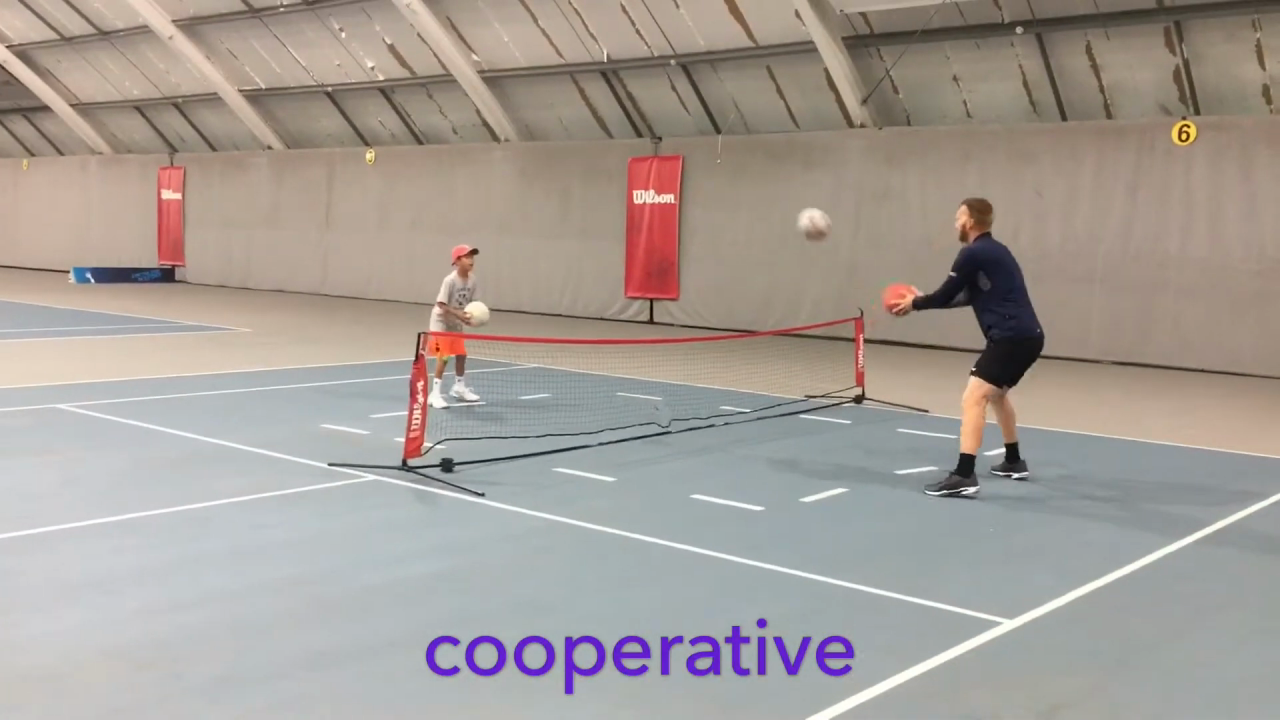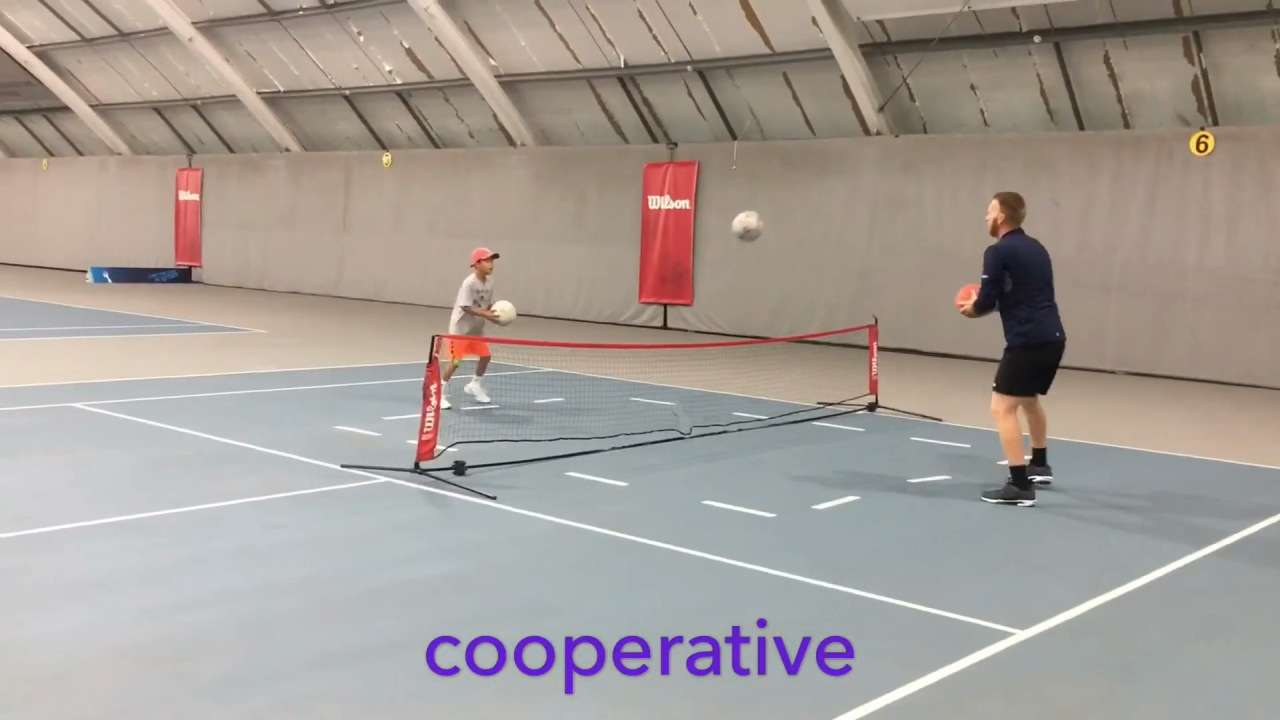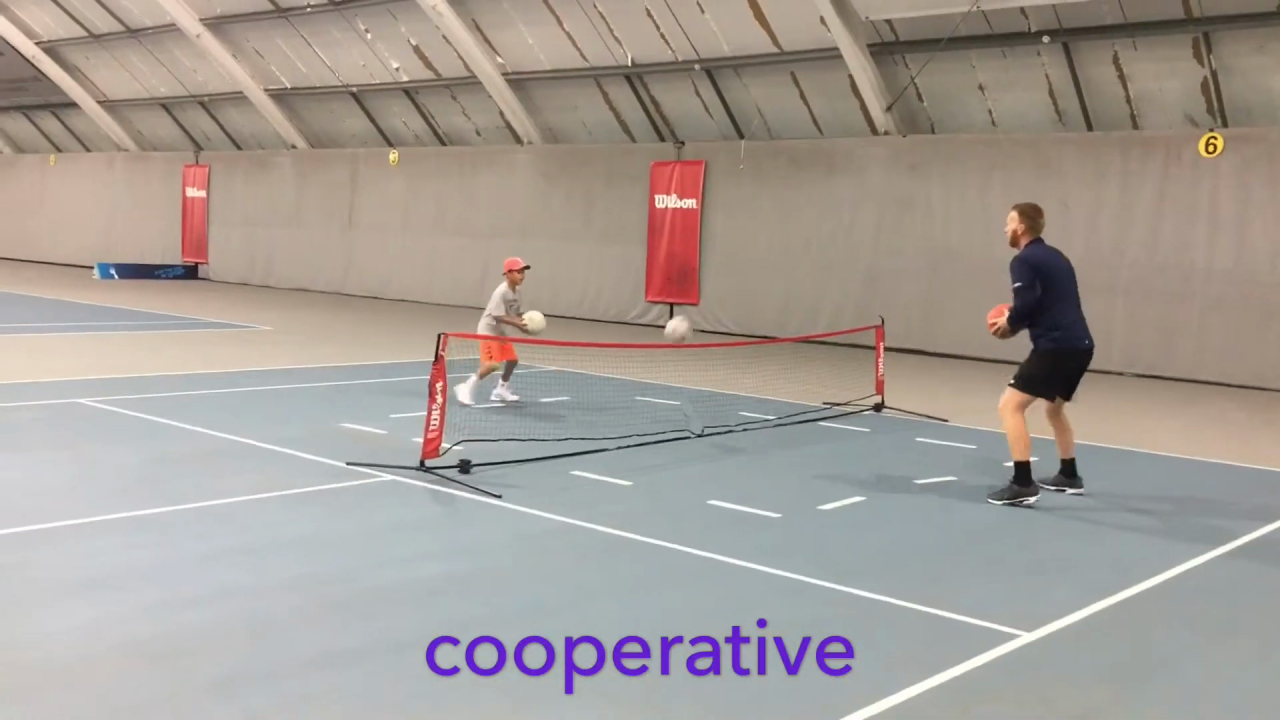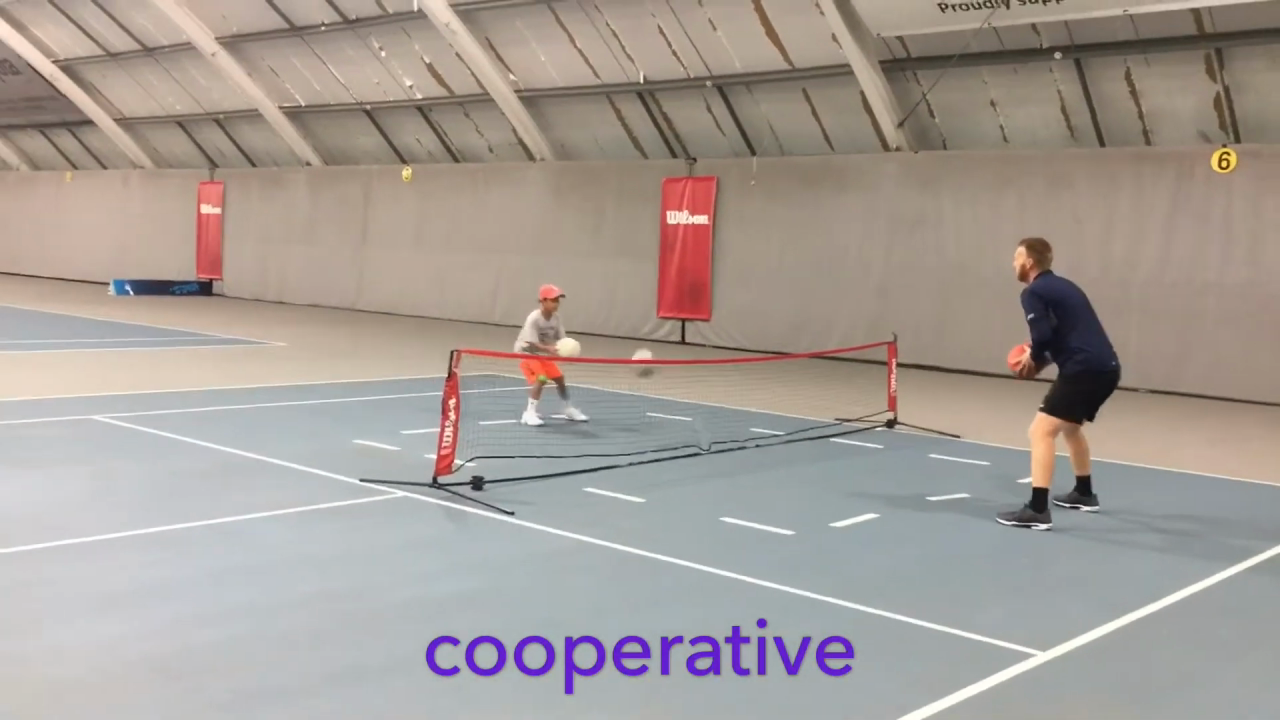
dt=0.3s
person 1, frame 1
left shoulder: (973, 254)
right shoulder: (995, 250)
left elbow: (945, 295)
right elbow: (970, 296)
left wrist: (915, 303)
right wrist: (924, 300)
left hip: (1011, 337)
right hip: (1028, 335)
left knee: (973, 399)
right knee: (997, 393)
left ankle: (963, 475)
right ankle: (1013, 461)
person 1, frame 2
left shoulder: (998, 251)
right shoulder: (1035, 248)
left elbow: (987, 299)
left wrist: (975, 307)
right wrist: (986, 303)
left hip: (1027, 342)
right hip: (1052, 338)
left knee: (1002, 408)
right knee: (1029, 400)
left ankle: (1020, 486)
right ankle: (1040, 465)
person 1, frame 3
left shoulder: (1023, 260)
right shoulder: (1056, 257)
left elbow: (1025, 306)
left wrist: (1010, 323)
right wrist: (1020, 321)
left hip: (1055, 347)
right hip: (1080, 345)
left knee: (1010, 405)
right knee: (1054, 407)
left ankle: (1023, 483)
right ankle: (1069, 476)
person 1, frame 4
left shoulder: (1033, 292)
right shoulder: (1064, 286)
left elbow: (1042, 336)
left wrist: (1033, 358)
right wrist: (1045, 358)
left hip: (1084, 370)
right hip: (1106, 367)
left knee: (1041, 431)
right knee: (1070, 426)
left ankle: (1037, 509)
right ankle: (1084, 493)
